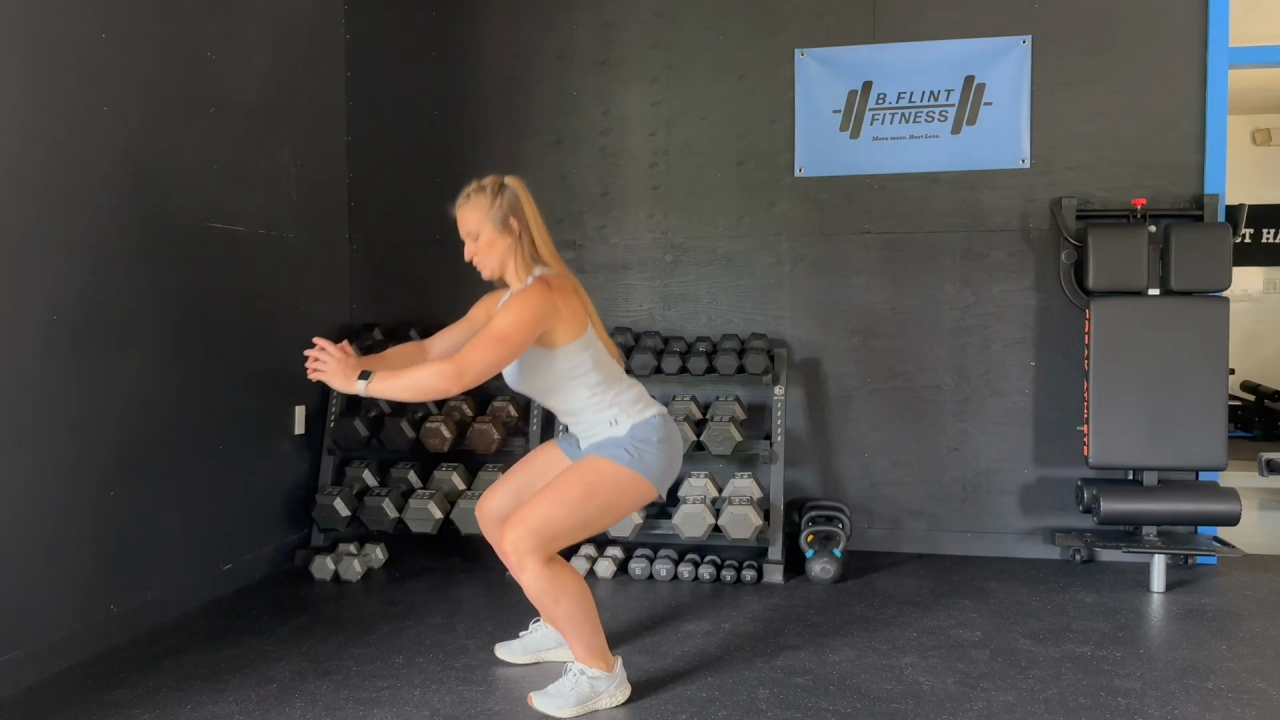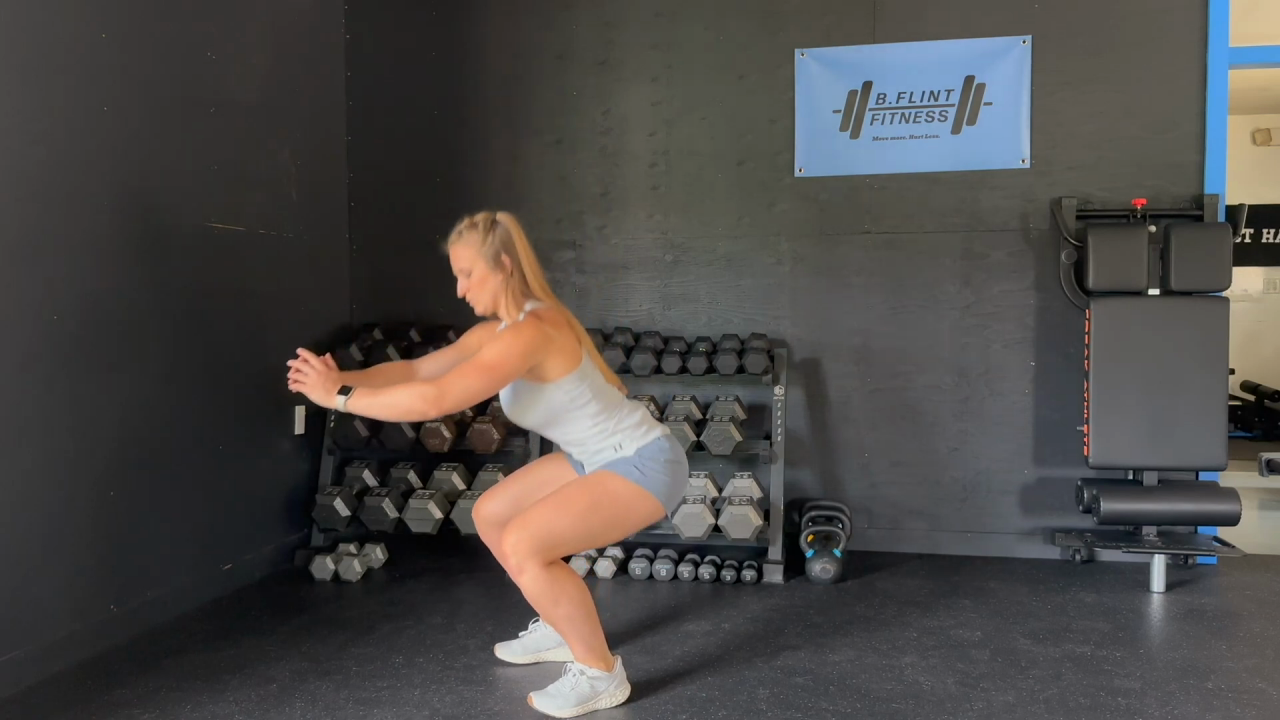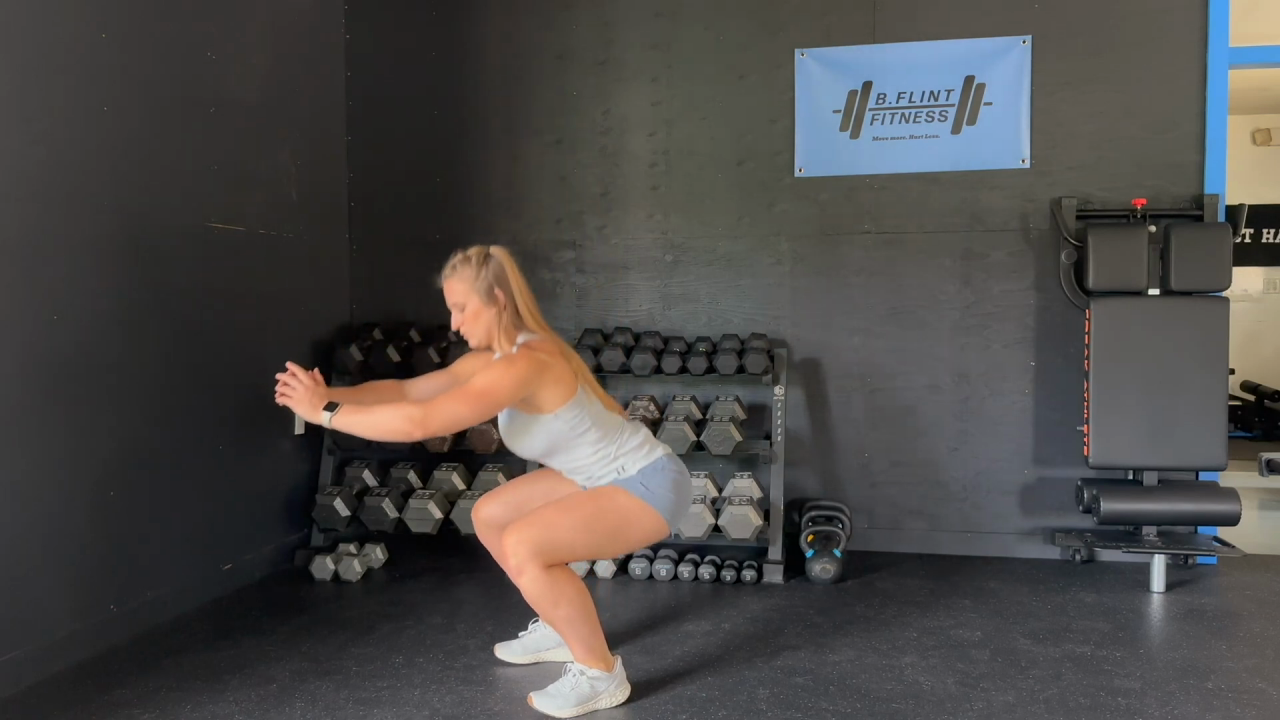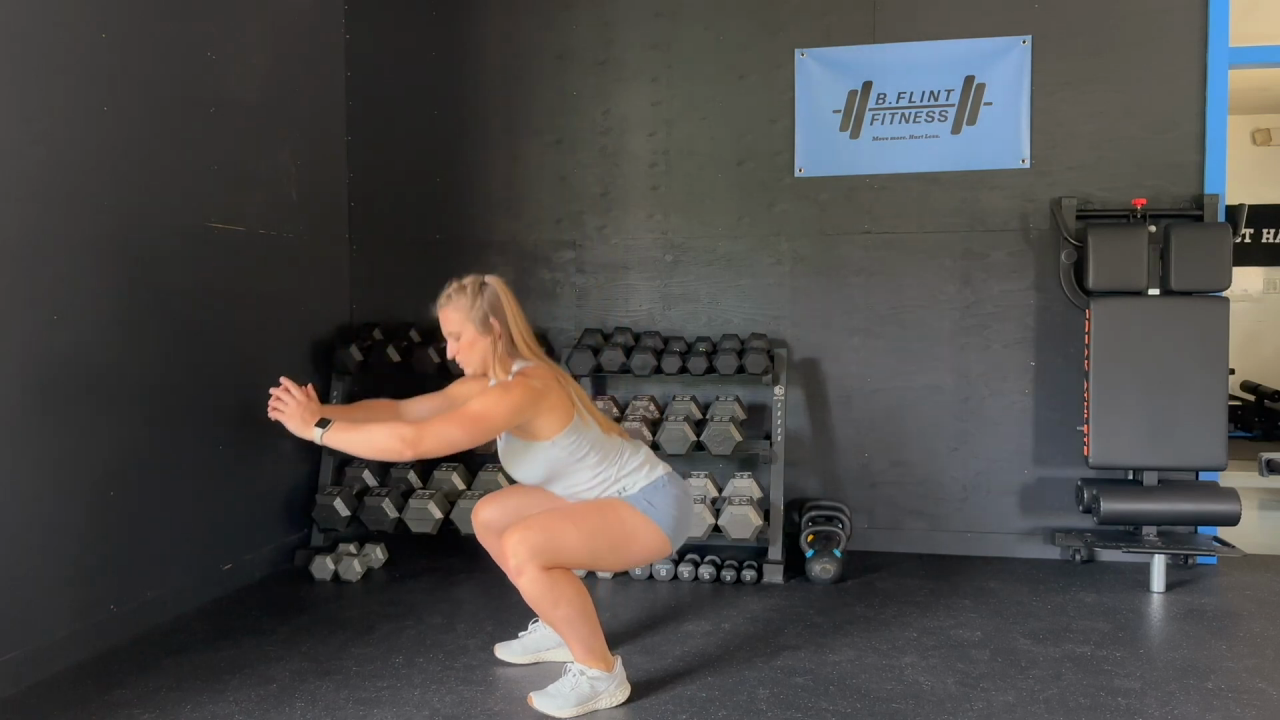
dt=0.1s
person 1, frame 1
left shoulder: (540, 298)
right shoulder: (504, 300)
left elbow: (457, 375)
right elbow: (431, 349)
left wrist: (360, 383)
right wrist: (359, 363)
left hip: (640, 446)
right hip: (600, 438)
left knee: (524, 541)
right knee: (494, 514)
left ankle: (601, 673)
right ankle: (561, 629)
person 1, frame 2
left shoulder: (530, 332)
right shoulder: (498, 331)
left elbow: (440, 399)
right elbow: (420, 371)
left wrist: (342, 397)
right wrist: (344, 379)
left hip: (643, 465)
right hip: (603, 457)
left knee: (524, 547)
right knee: (491, 516)
left ankle: (600, 672)
right ankle: (561, 627)
person 1, frame 3
left shoulder: (524, 366)
right shoulder: (494, 359)
left elbow: (422, 420)
right elbow: (407, 391)
left wrist: (326, 413)
right wrist: (332, 395)
left hip: (651, 489)
right hip: (616, 479)
left knee: (522, 545)
right knee: (490, 517)
left ankle: (600, 672)
right ankle: (562, 627)
person 1, frame 4
left shoulder: (519, 392)
right shoulder: (490, 384)
left elbow: (414, 442)
right elbow: (404, 411)
left wrist: (318, 429)
right wrist: (325, 412)
left hip: (652, 506)
right hip: (618, 494)
left knee: (521, 547)
right knee: (489, 518)
left ankle: (600, 672)
right ankle: (562, 626)
